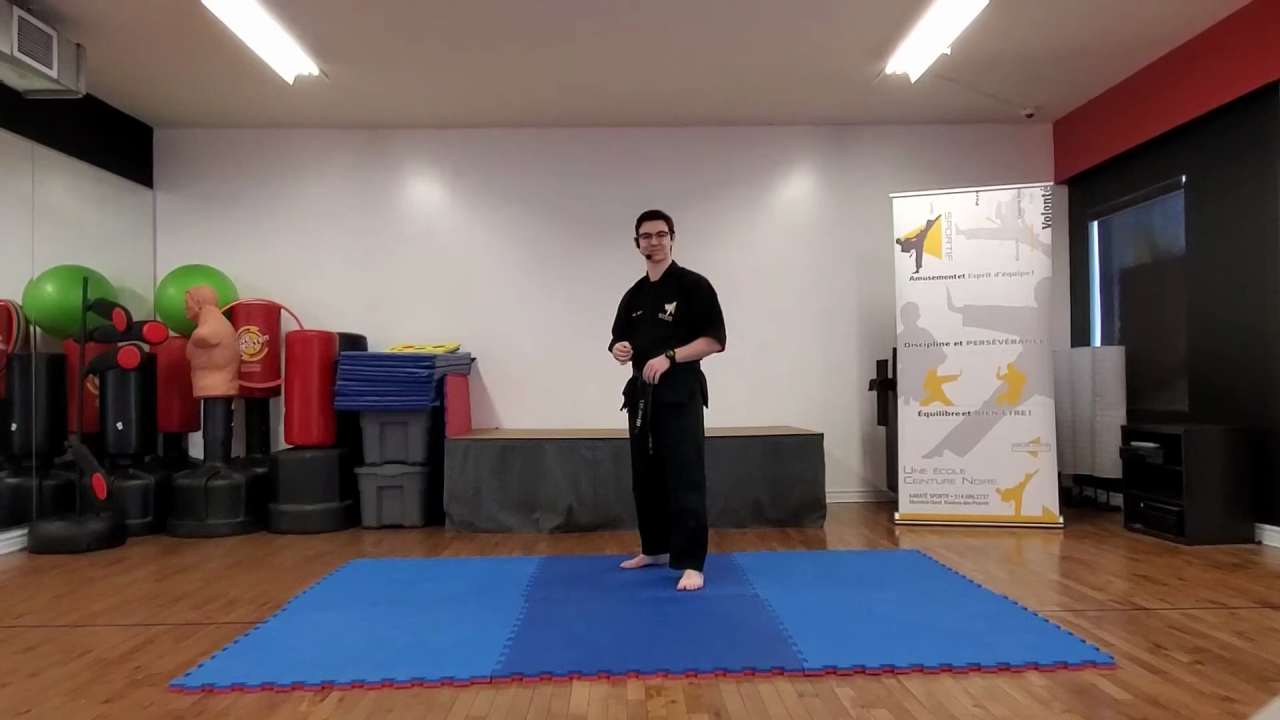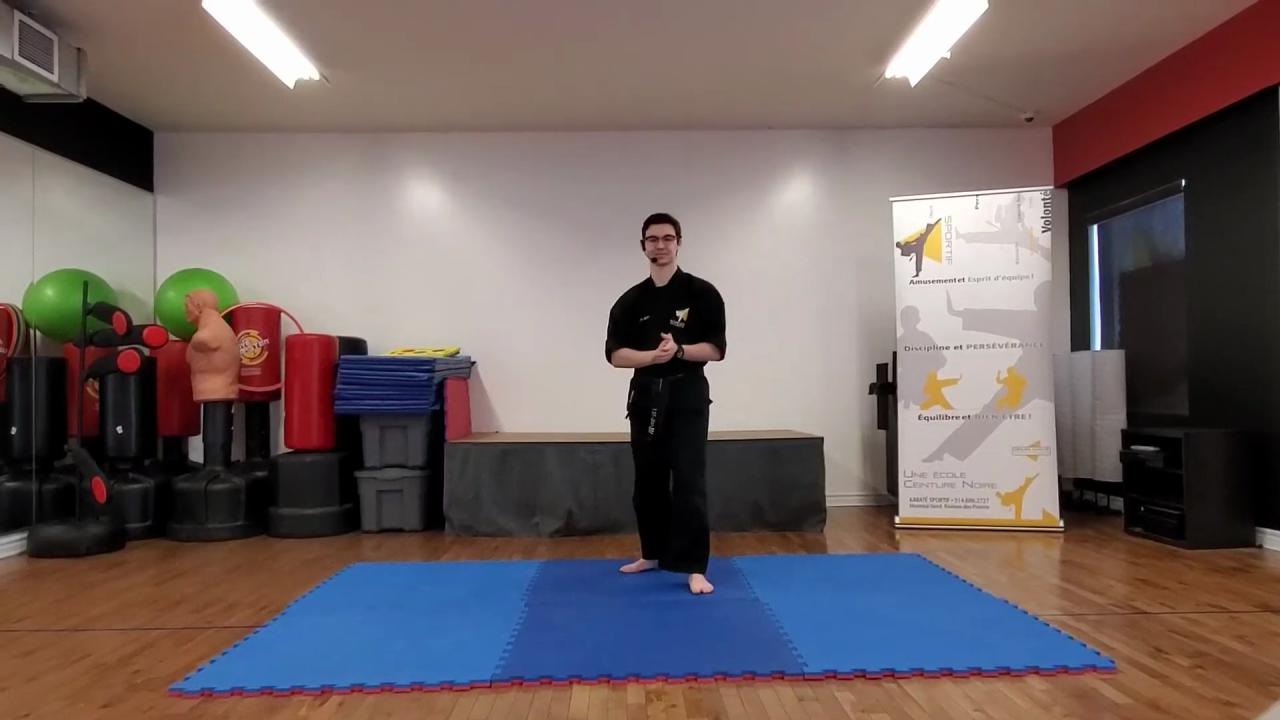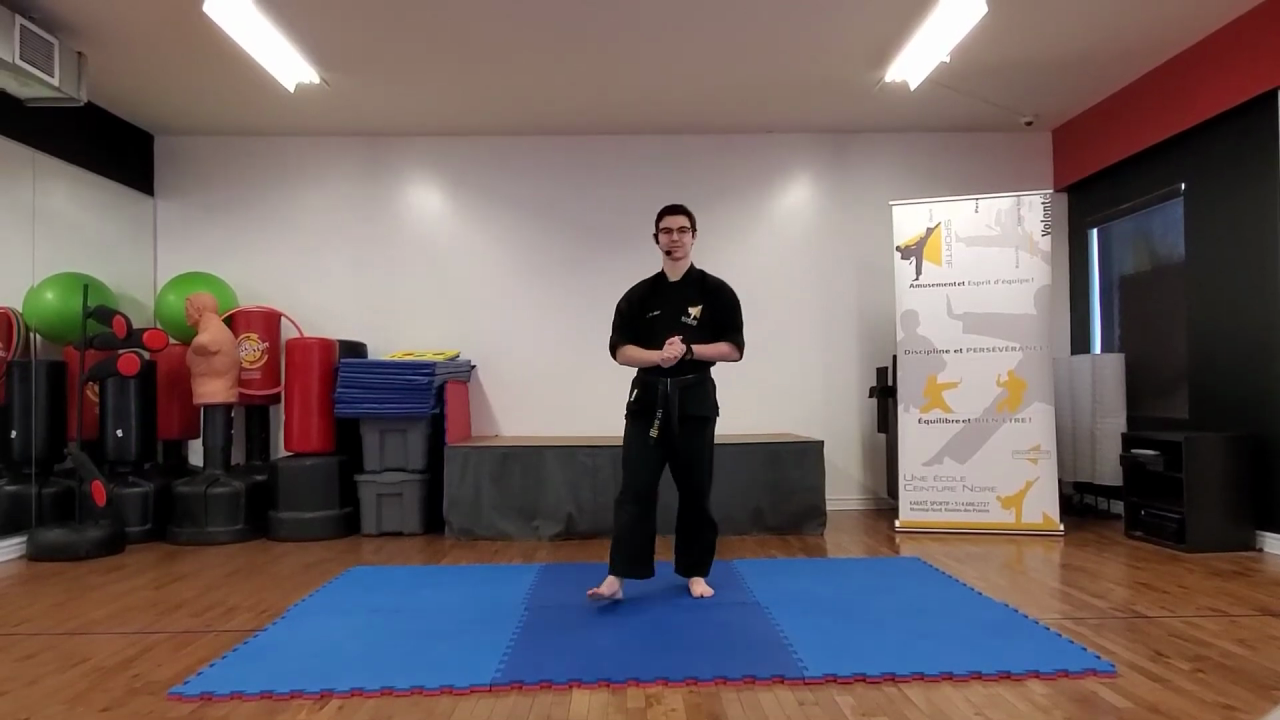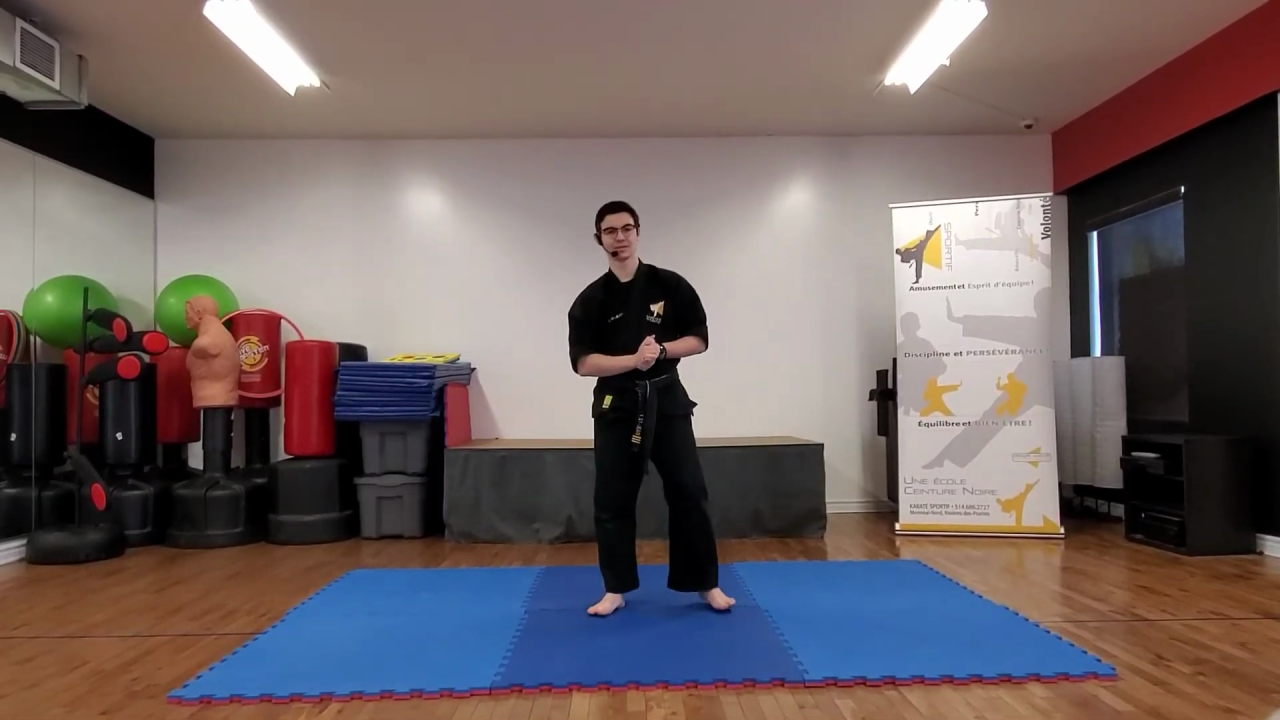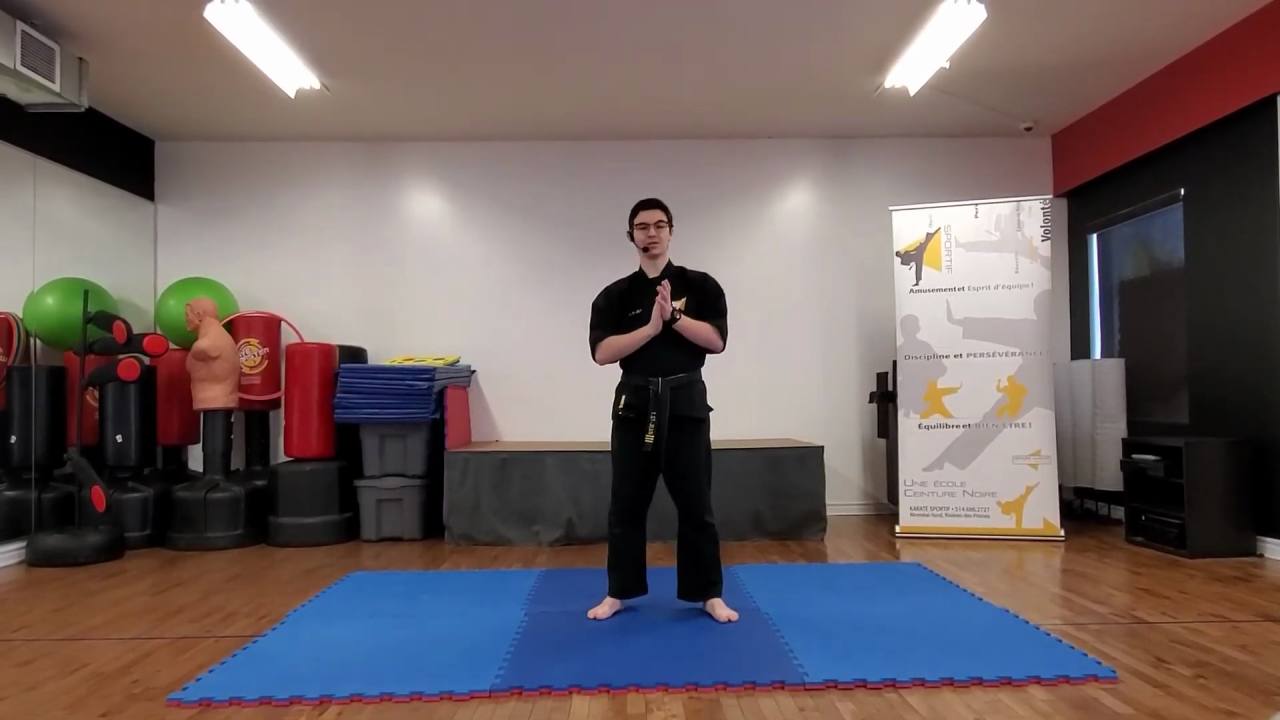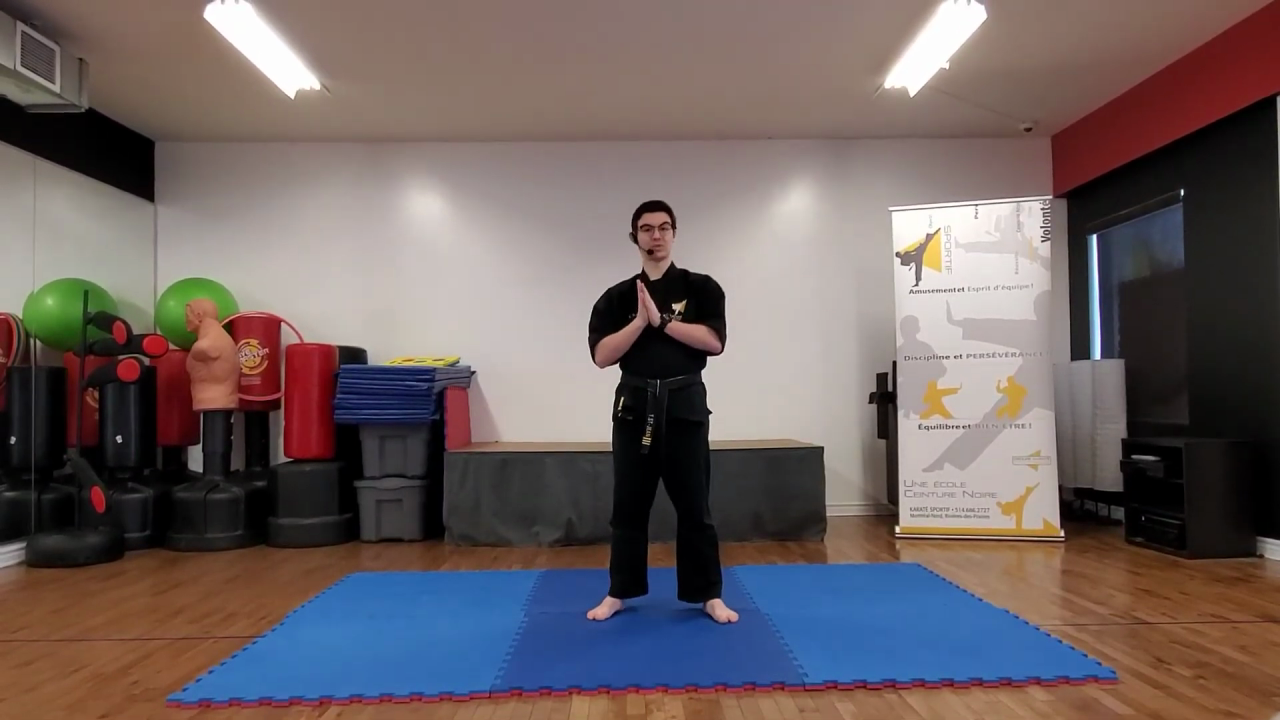
dt=0.7s
person 1, frame 1
left shoulder: (693, 286)
right shoulder: (634, 295)
left elbow: (715, 340)
right elbow: (621, 338)
left wrist: (669, 357)
right wrist: (619, 349)
left hip: (680, 391)
right hip: (642, 392)
left knee: (685, 477)
right knee: (646, 476)
left ankle: (691, 563)
right ankle: (655, 548)
person 1, frame 2
left shoulder: (701, 293)
right shoulder: (631, 300)
left elbow: (716, 349)
right elbow: (616, 353)
left wrist: (678, 351)
right wrist: (652, 355)
left hip: (687, 396)
right hip: (646, 397)
left knee: (688, 481)
right knee: (648, 482)
left ankle: (694, 567)
right ankle: (654, 553)
person 1, frame 3
left shoulder: (716, 292)
right shoulder: (639, 295)
left elbow: (733, 349)
right elbow: (621, 351)
left wrist: (687, 350)
right wrist: (658, 356)
left hip: (694, 399)
right hip: (647, 398)
left knee: (695, 490)
right knee: (635, 489)
left ankle: (696, 572)
right ankle: (618, 577)
person 1, frame 4
left shoulder: (670, 285)
right shoulder: (590, 301)
left elbow: (699, 339)
right elbow: (583, 363)
left wrist: (662, 350)
right wrist: (634, 359)
left hip: (666, 401)
right hip: (616, 406)
left knee: (689, 493)
right knee: (613, 502)
left ankle: (706, 583)
right ankle: (616, 588)
person 1, frame 5
left shoulder: (699, 285)
right shoulder: (615, 295)
left elbow: (716, 340)
right elbow: (603, 353)
left wrist: (672, 316)
right wrist: (652, 326)
left hip: (685, 401)
right hip: (634, 403)
left knee: (695, 503)
right knee: (626, 504)
left ankle: (709, 593)
right ankle: (619, 592)
person 1, frame 6
left shoulder: (701, 287)
right shoulder: (617, 297)
left elbow: (714, 342)
right elbow: (602, 356)
left wrist: (661, 319)
right wrist: (640, 321)
left hip: (685, 403)
right hip: (634, 404)
left knee: (694, 505)
right knee: (629, 505)
left ankle: (708, 594)
right ankle: (619, 592)
